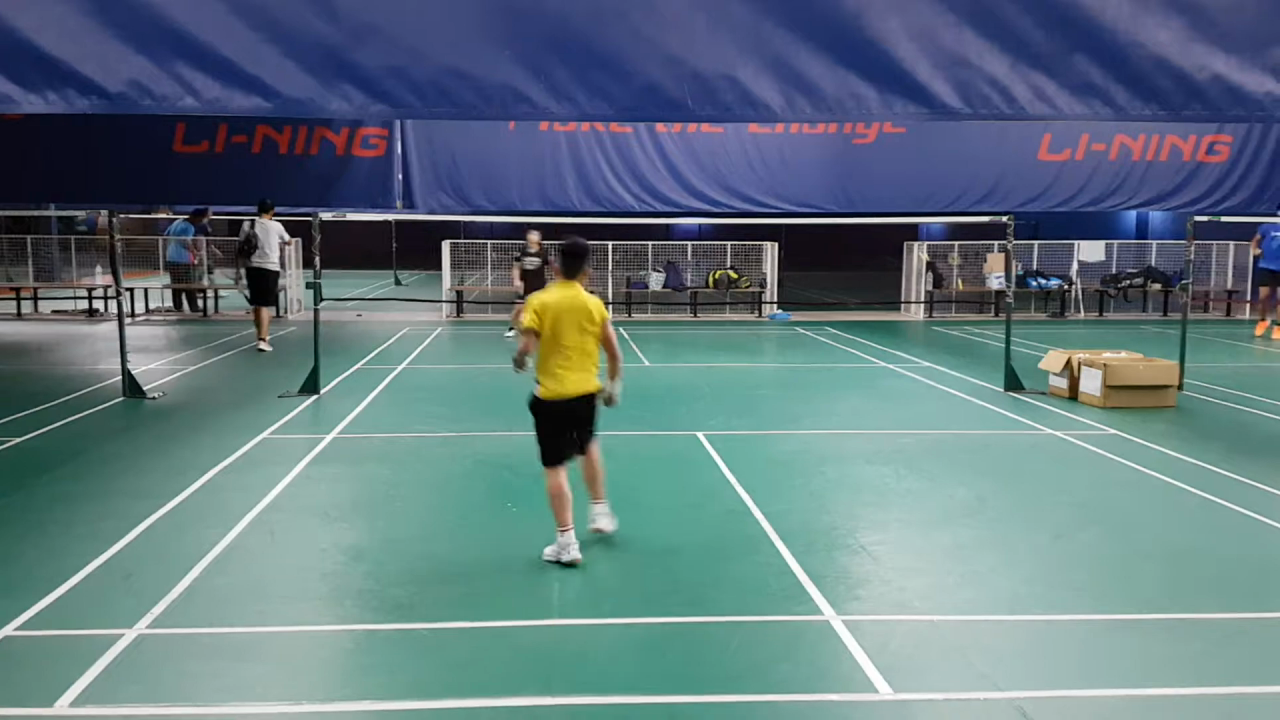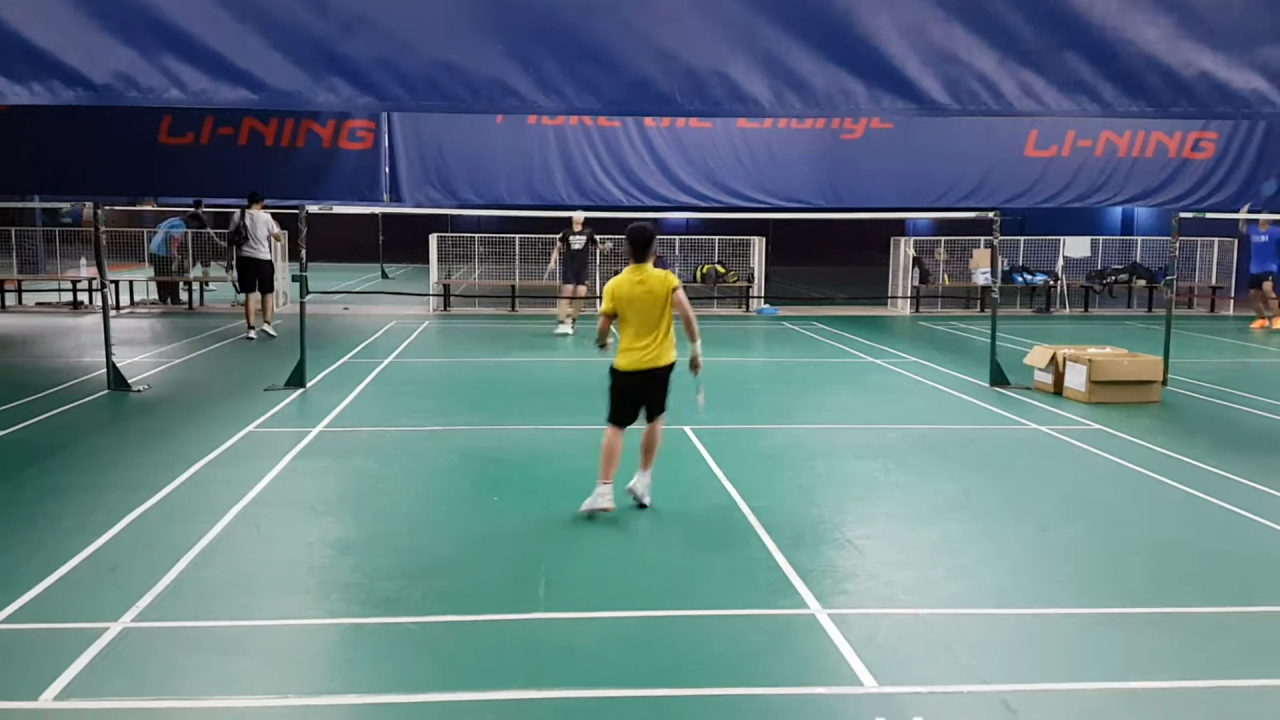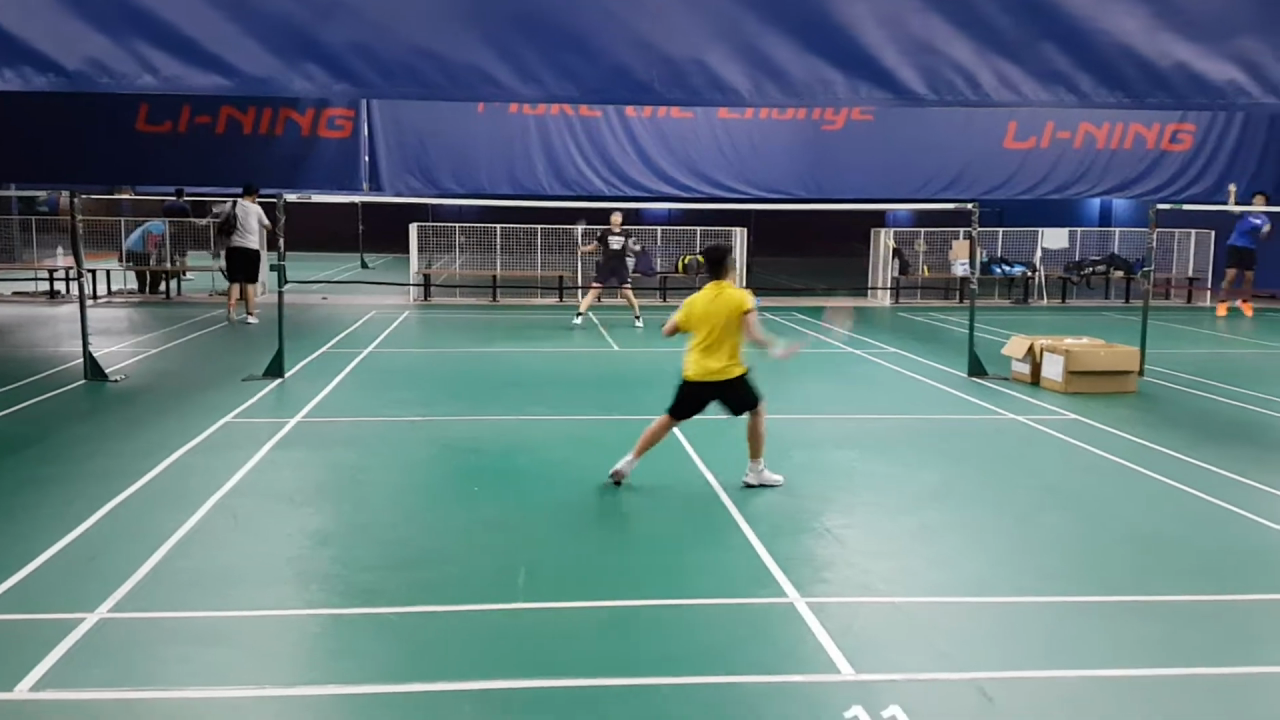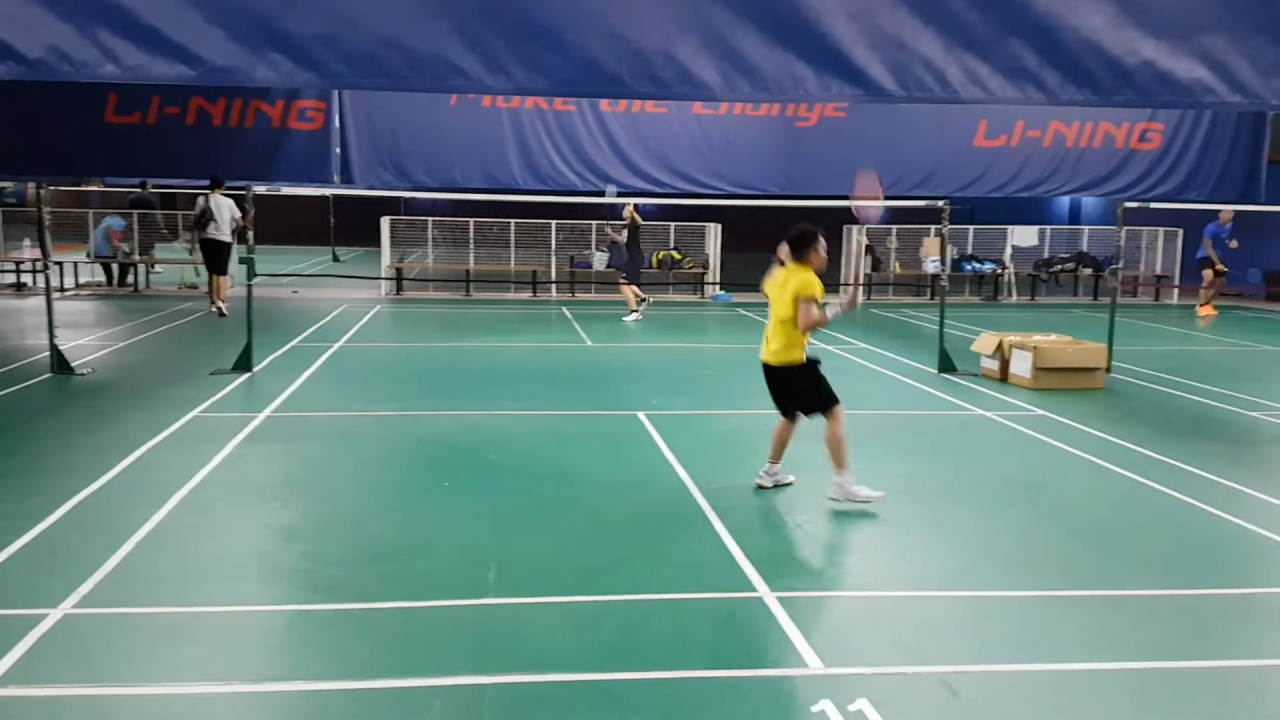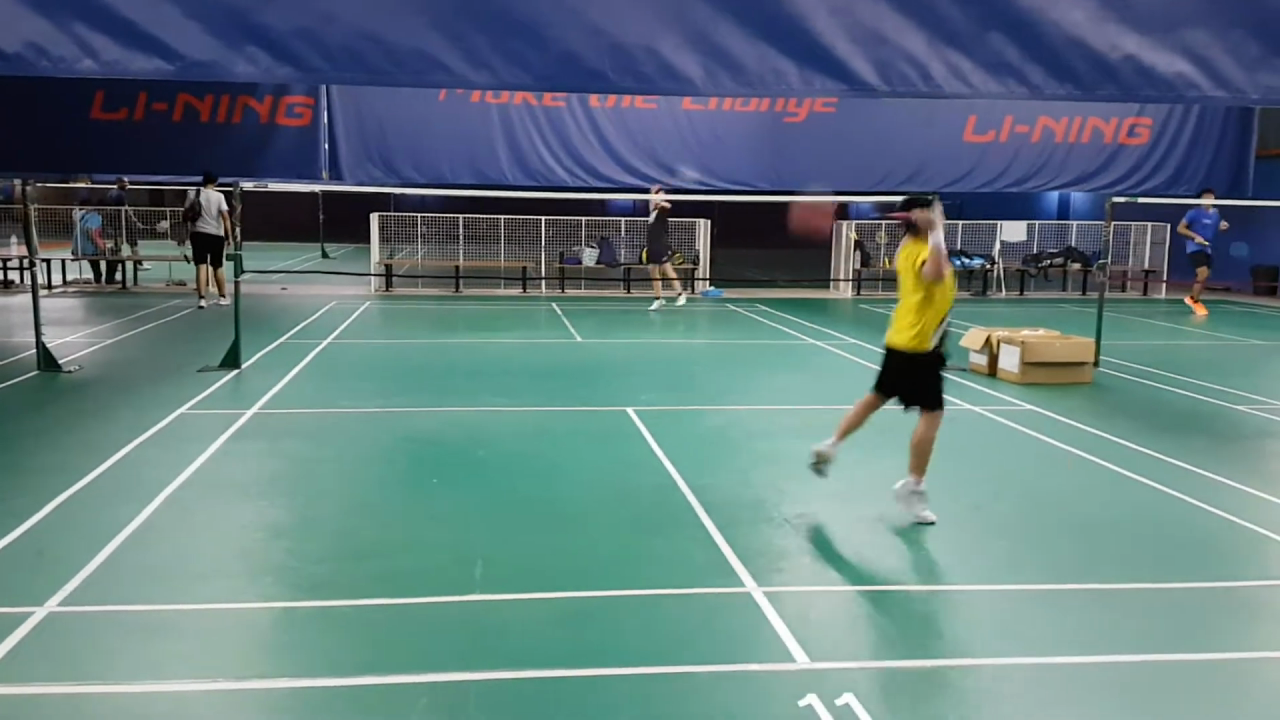
dt=0.4s
person 1, frame 1
left shoulder: (539, 301)
right shoulder: (595, 305)
left elbow: (526, 346)
right elbow: (614, 352)
left wrist: (519, 362)
right wrist: (613, 388)
left hip: (551, 396)
right hip: (586, 391)
left knee: (555, 466)
right knee: (586, 447)
left ankle: (566, 542)
right ankle: (600, 513)
person 1, frame 2
left shoulder: (614, 286)
right shoulder: (667, 280)
left elbow: (602, 328)
right elbow: (688, 315)
left wrist: (601, 342)
right wrist: (696, 351)
left hip: (626, 367)
right hip: (659, 364)
left knee: (616, 428)
right knee: (654, 421)
left ankle: (604, 492)
right ankle: (642, 479)
person 1, frame 3
left shoulder: (694, 301)
right shoulder: (741, 297)
left elbow: (668, 331)
right elbow: (753, 335)
left wrist: (676, 318)
right wrist: (777, 348)
left hip: (694, 375)
right hip: (728, 375)
left knee: (670, 420)
right knee: (756, 411)
left ankle: (628, 463)
right ankle: (756, 470)
person 1, frame 4
left shoulder: (780, 275)
right shoulder: (808, 281)
left elbow: (766, 288)
right elbow: (807, 323)
left wrist: (780, 261)
right wrist: (837, 310)
left hip: (772, 359)
right hip: (791, 361)
left knee: (792, 416)
right knee: (835, 414)
left ankle: (770, 472)
right ankle: (842, 483)
person 1, frame 5
left shoulder: (906, 250)
right shoulder: (927, 253)
right elbow: (933, 274)
right wrist: (935, 232)
left hip: (898, 342)
right hip: (919, 346)
left knee: (877, 397)
right knee: (931, 415)
left ankle: (829, 447)
right ankle: (912, 487)
